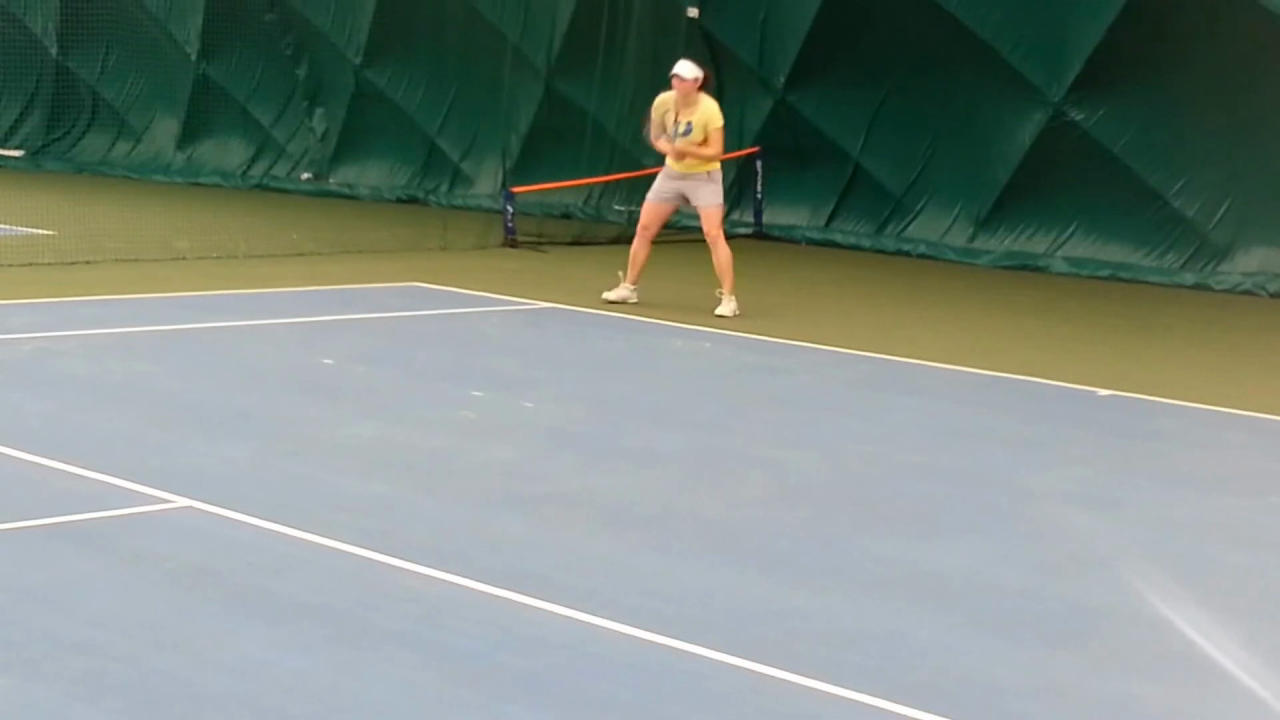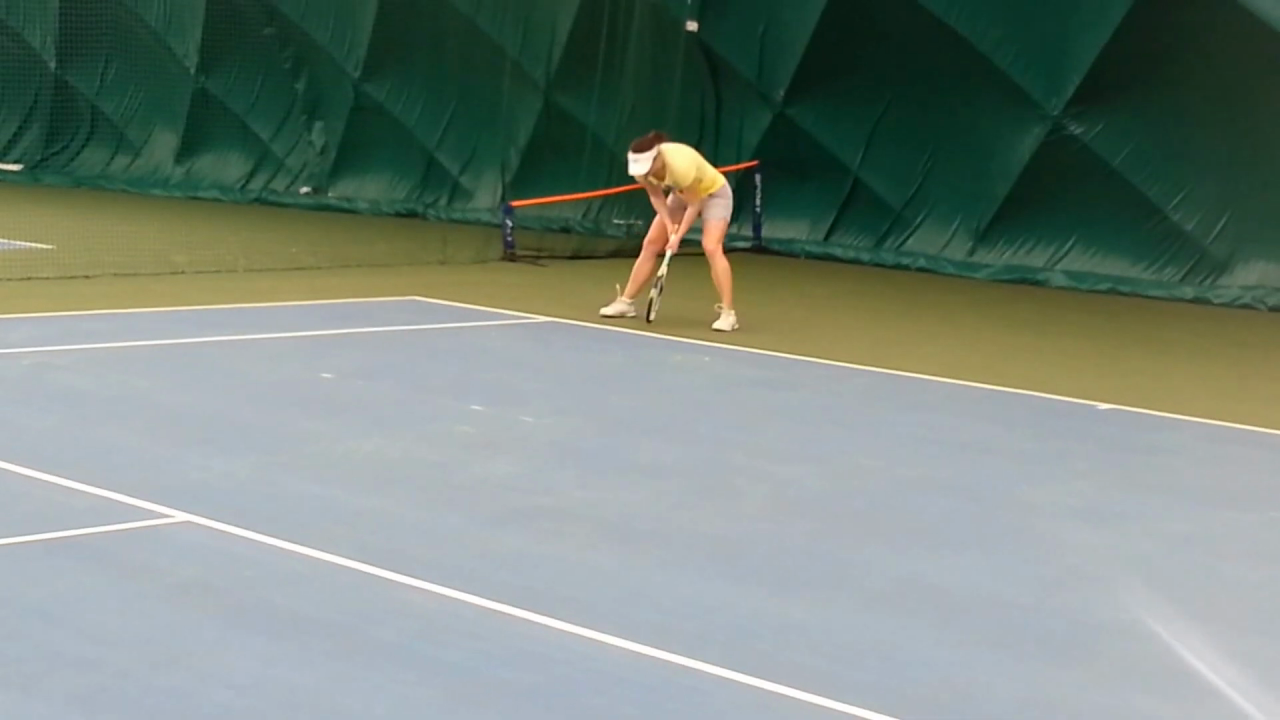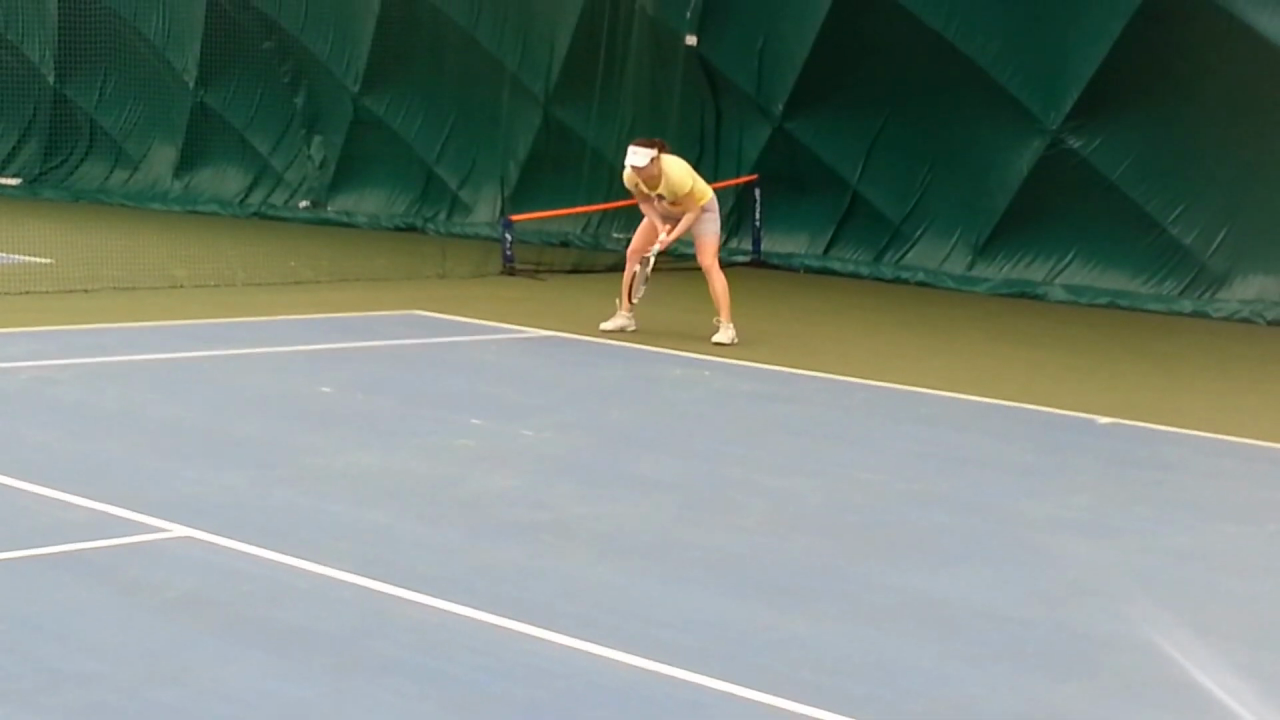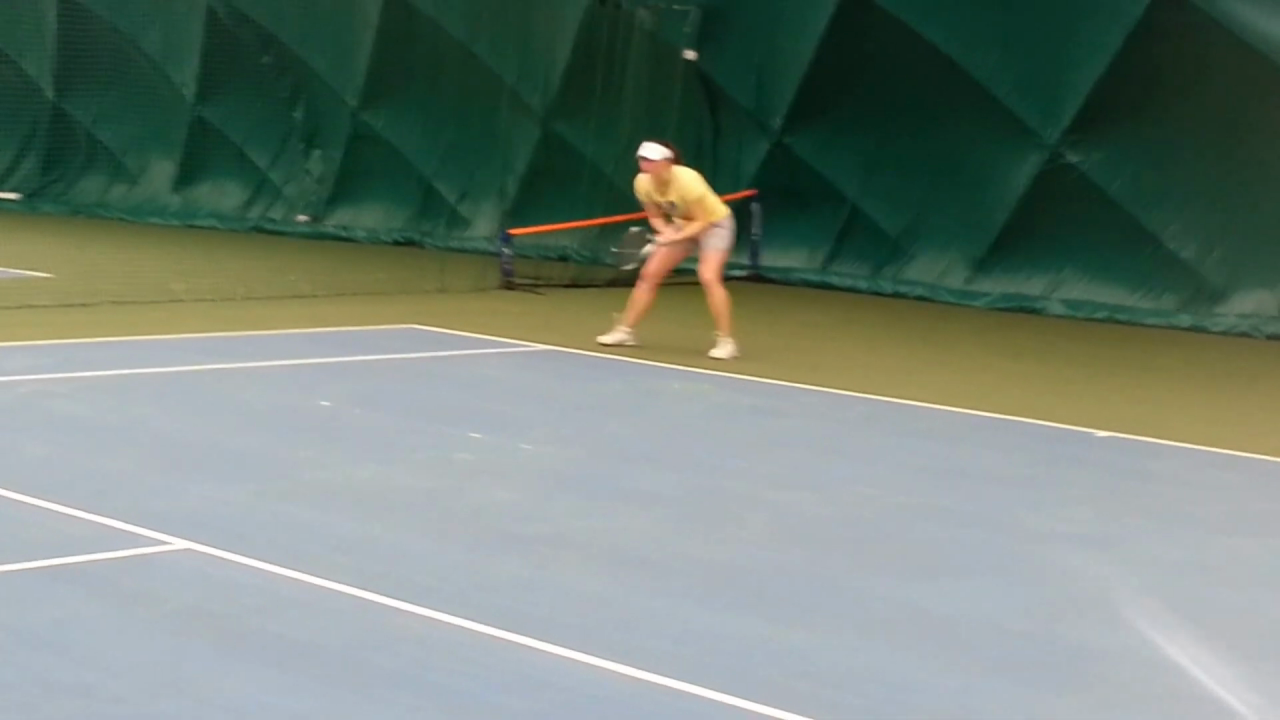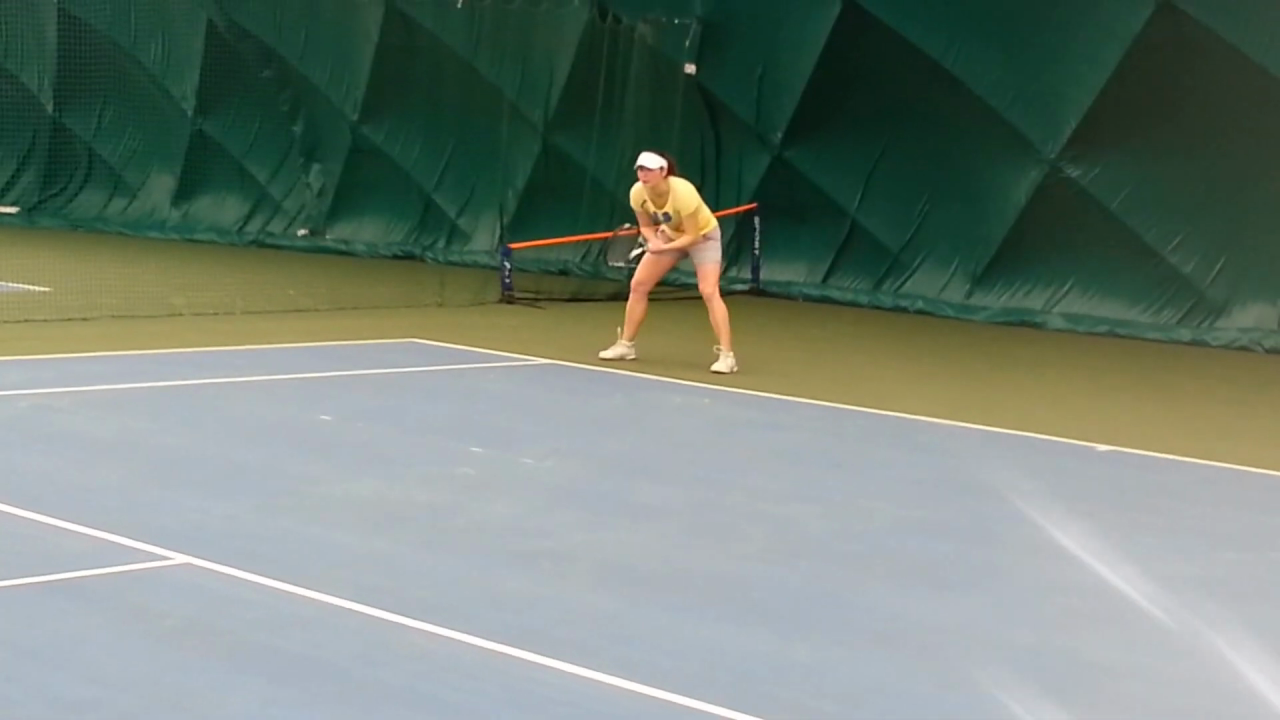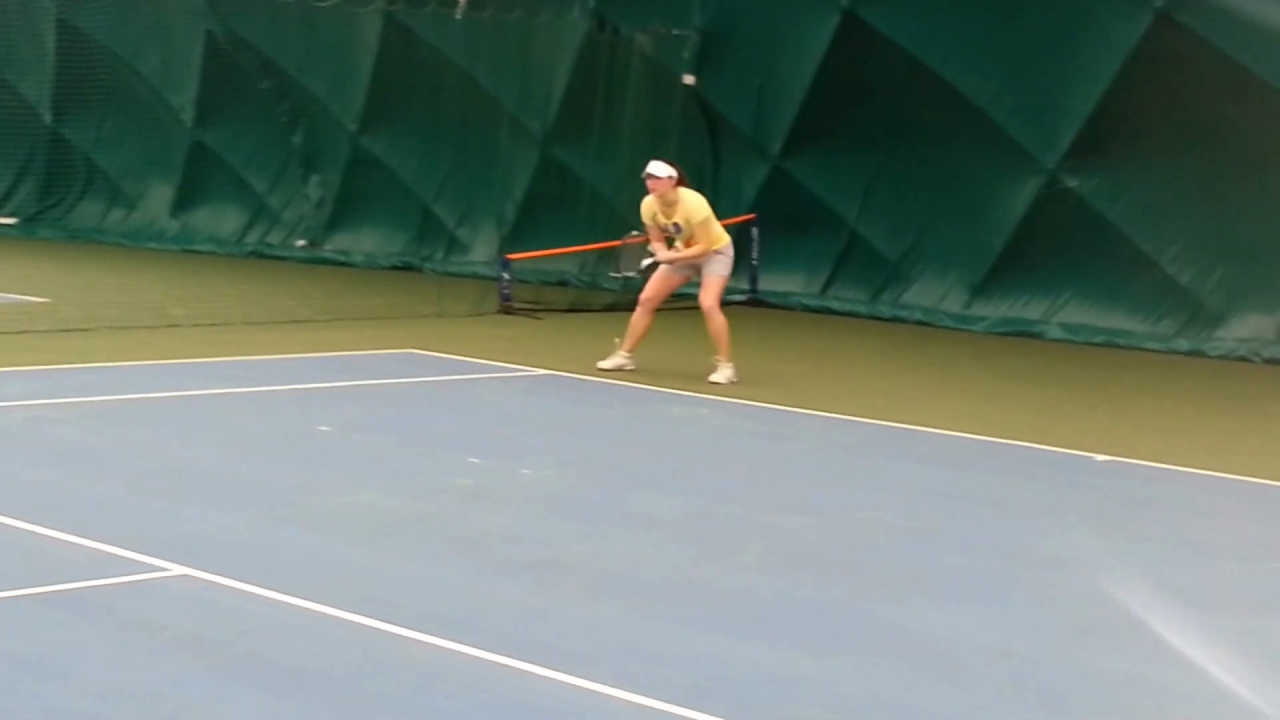
dt=0.5s
person 1, frame 1
left shoulder: (709, 109)
right shoulder: (662, 102)
left elbow: (716, 152)
right elbow: (656, 139)
left wrist: (686, 149)
right wrist: (671, 150)
left hip: (704, 176)
right hip: (671, 173)
left knee: (713, 234)
right knee: (644, 228)
left ankle: (728, 299)
right ankle: (629, 287)
person 1, frame 2
left shoulder: (679, 165)
right shoulder: (640, 166)
left elbow: (695, 203)
right elbow: (656, 196)
left wrist: (678, 237)
right wrist: (669, 222)
left hip: (714, 193)
right hip: (682, 195)
left knee: (711, 248)
right knee: (651, 244)
left ankle: (728, 313)
right ankle: (626, 301)
person 1, frame 3
left shoulder: (675, 173)
right shoulder: (630, 175)
left elbow: (693, 211)
right elbow: (645, 202)
left wrist: (671, 238)
right wrist: (659, 225)
left hip: (701, 206)
right hip: (666, 208)
left knee: (708, 263)
right knee: (634, 253)
left ankle: (726, 327)
right ankle: (625, 316)
person 1, frame 4
left shoulder: (687, 181)
right shoulder: (643, 184)
left elbow: (703, 222)
right elbow: (656, 217)
left wrist: (675, 238)
right wrist: (667, 233)
left hip: (714, 223)
right hip: (683, 226)
left knee: (709, 277)
right knee: (649, 275)
left ankle: (726, 341)
right ankle: (625, 330)
person 1, frame 5
left shoulder: (683, 192)
right shoulder: (637, 192)
left elbow: (692, 236)
right elbow: (646, 226)
left wrist: (663, 248)
right wrist: (653, 241)
left hip: (704, 235)
right hip: (670, 234)
left knee: (709, 291)
right knee: (638, 284)
left ankle: (726, 355)
right ankle: (626, 345)
person 1, frame 6
left shoulder: (693, 203)
right shoulder: (648, 205)
left elbow: (704, 246)
right elbow: (657, 241)
left wrist: (673, 257)
right wrist: (662, 253)
left hip: (716, 251)
right hip: (683, 251)
left knee: (708, 304)
right knee: (646, 300)
left ankle: (725, 365)
right ankle: (624, 355)
